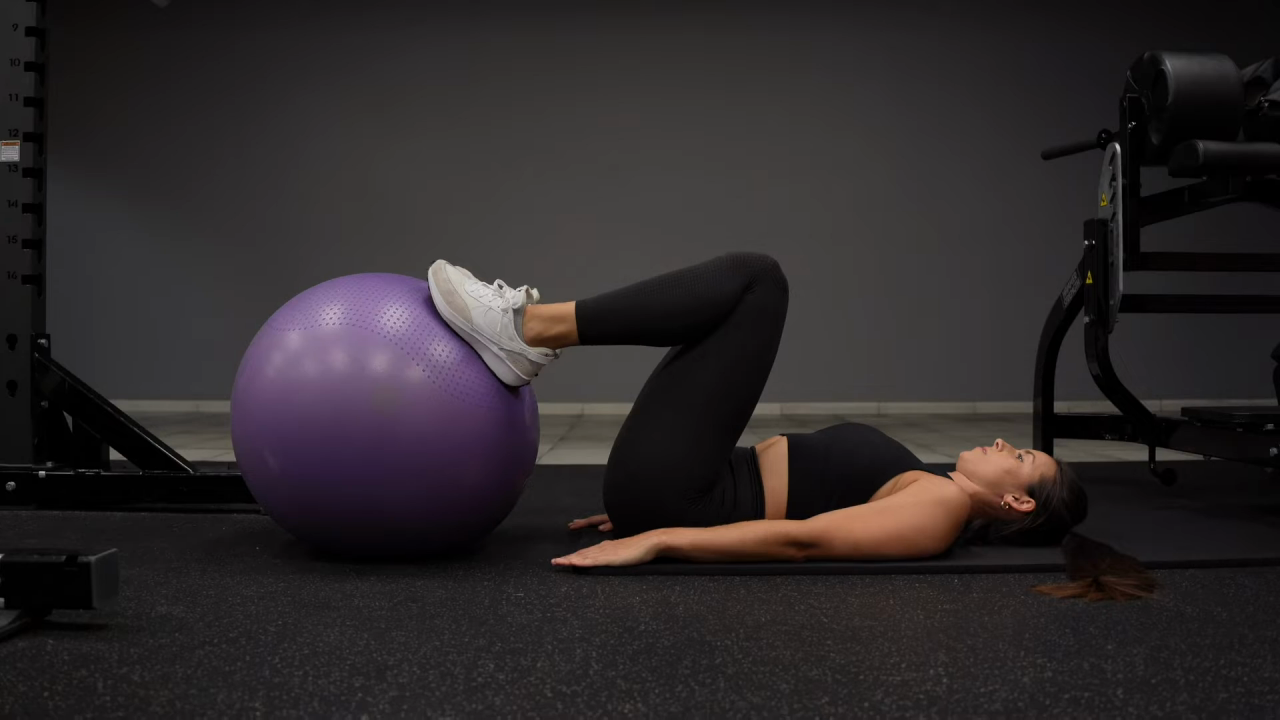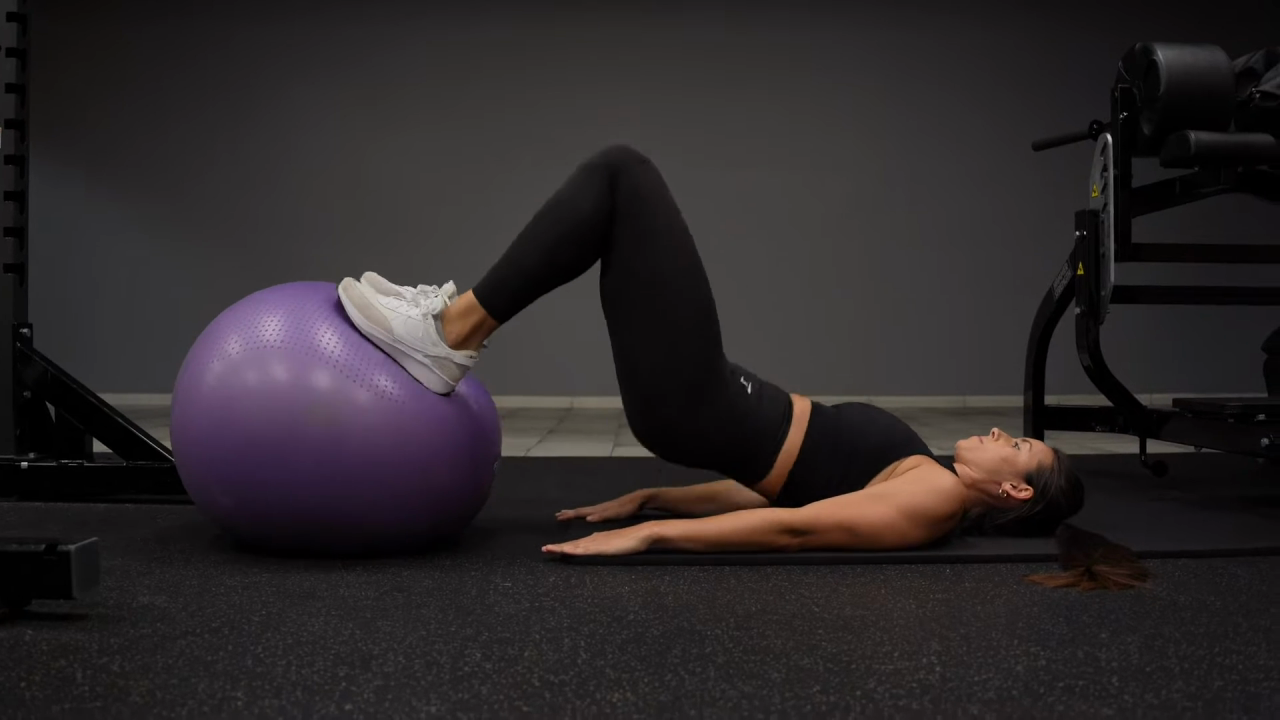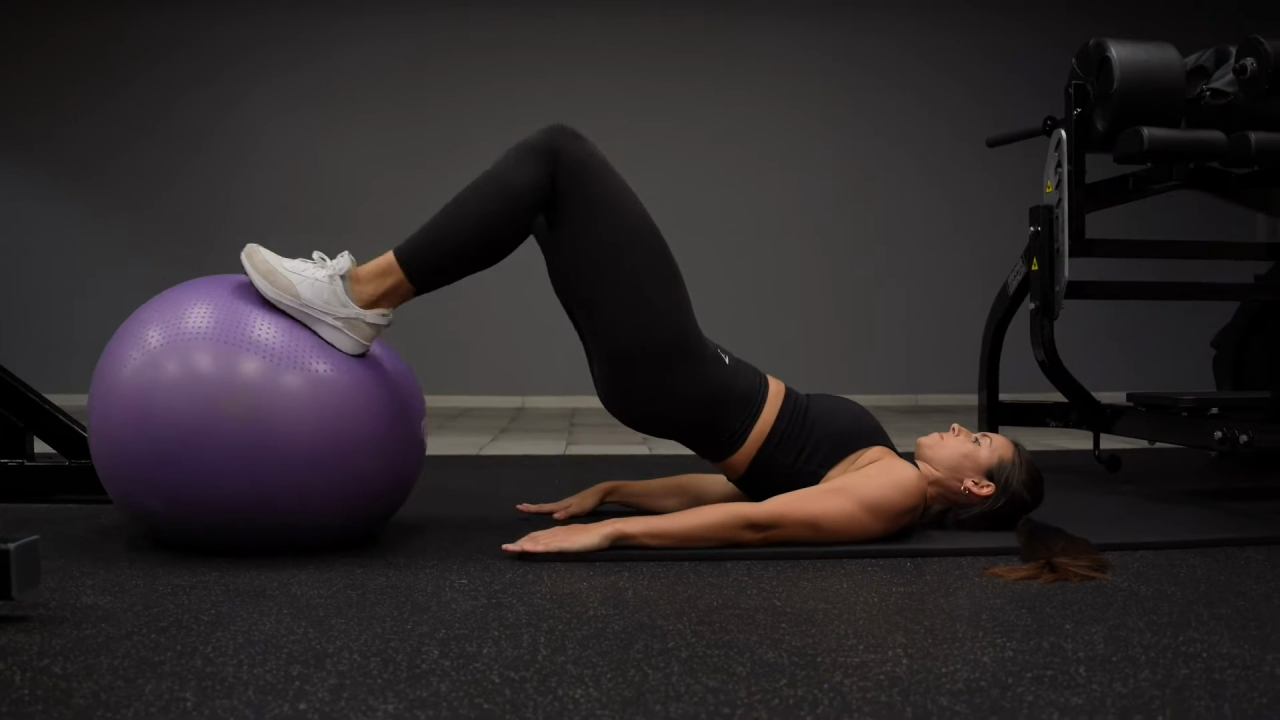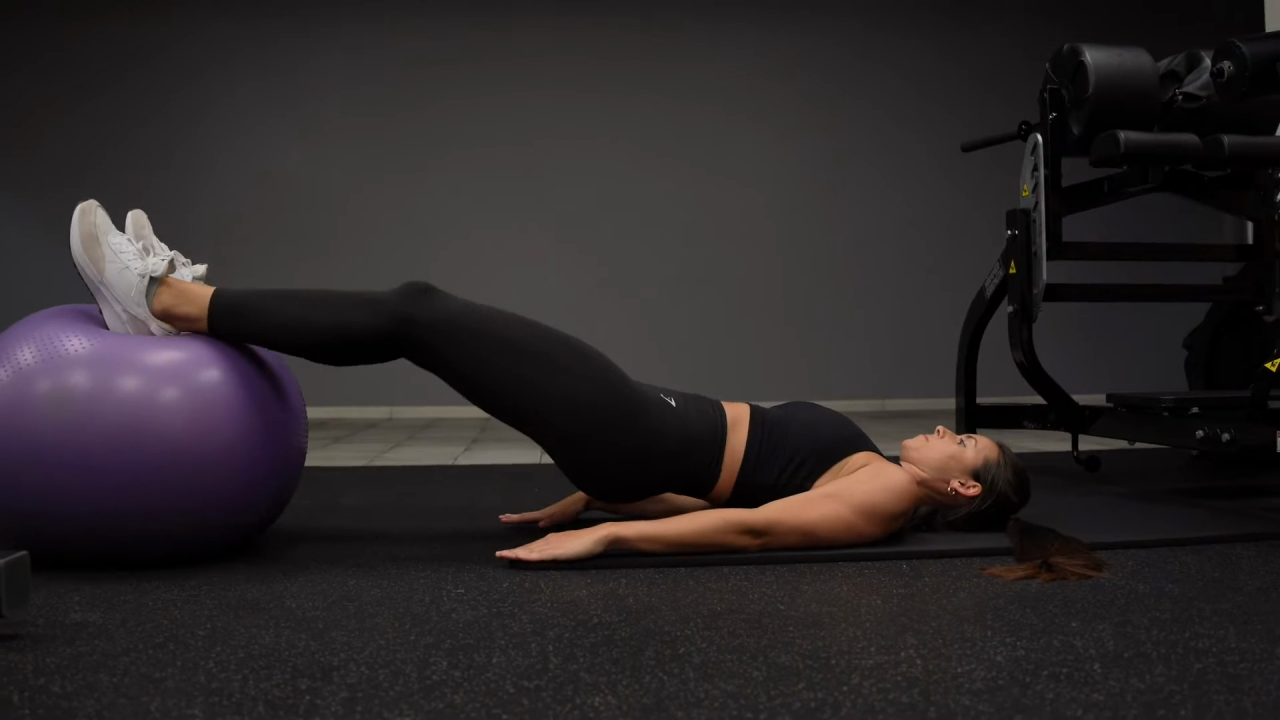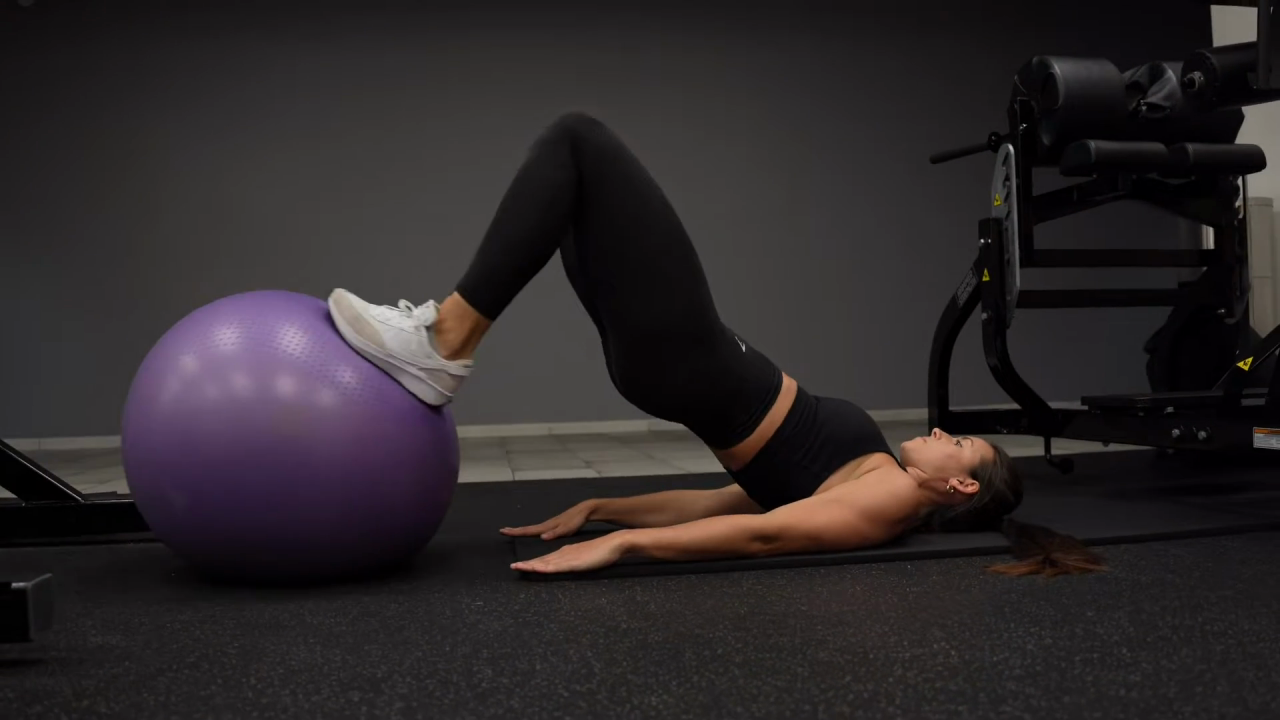
dt=1s
person 1, frame 1
left shoulder: (941, 510)
right shoulder: (924, 489)
left elbow: (803, 539)
left wrist: (659, 538)
right wrist: (647, 506)
left hip: (671, 490)
right hip: (677, 485)
left knee: (757, 280)
left ankle: (529, 330)
right ankle: (529, 333)
person 1, frame 2
left shoulder: (937, 500)
right shoulder: (925, 482)
left elbow: (793, 527)
left wrist: (648, 535)
right wrist: (645, 495)
left hip: (696, 406)
right hip: (712, 404)
left knee: (622, 171)
right knee: (623, 188)
left ankle: (452, 333)
right ankle: (451, 327)
person 1, frame 3
left shoulder: (896, 493)
right shoulder: (887, 480)
left elbow: (755, 522)
left wrist: (610, 534)
left hip: (666, 374)
right hip: (675, 379)
left knee: (558, 152)
right knee: (553, 181)
left ankle: (360, 293)
right ankle: (367, 292)
person 1, frame 4
left shoulder: (887, 496)
right shoulder: (870, 473)
left elbow: (753, 526)
left wrist: (602, 534)
right wrist: (592, 497)
left hip: (628, 434)
right hip: (640, 424)
left knee: (415, 313)
right knee: (421, 311)
left ankle: (166, 305)
right ankle: (189, 298)
person 1, frame 5
left shoulder: (892, 501)
right shoulder: (884, 480)
left elbow: (762, 532)
left wrist: (617, 546)
left hip: (681, 358)
right hip: (681, 363)
left knee: (575, 138)
right knee: (573, 177)
left ankle: (444, 342)
right ankle: (435, 337)
